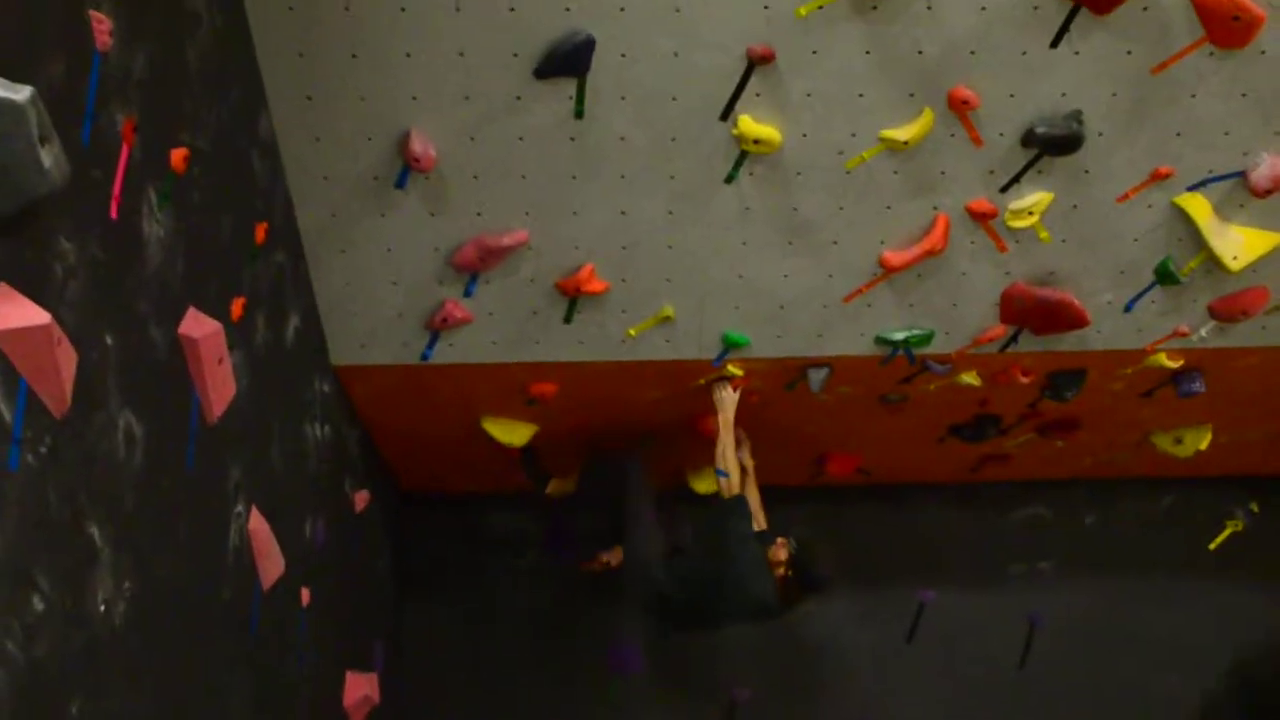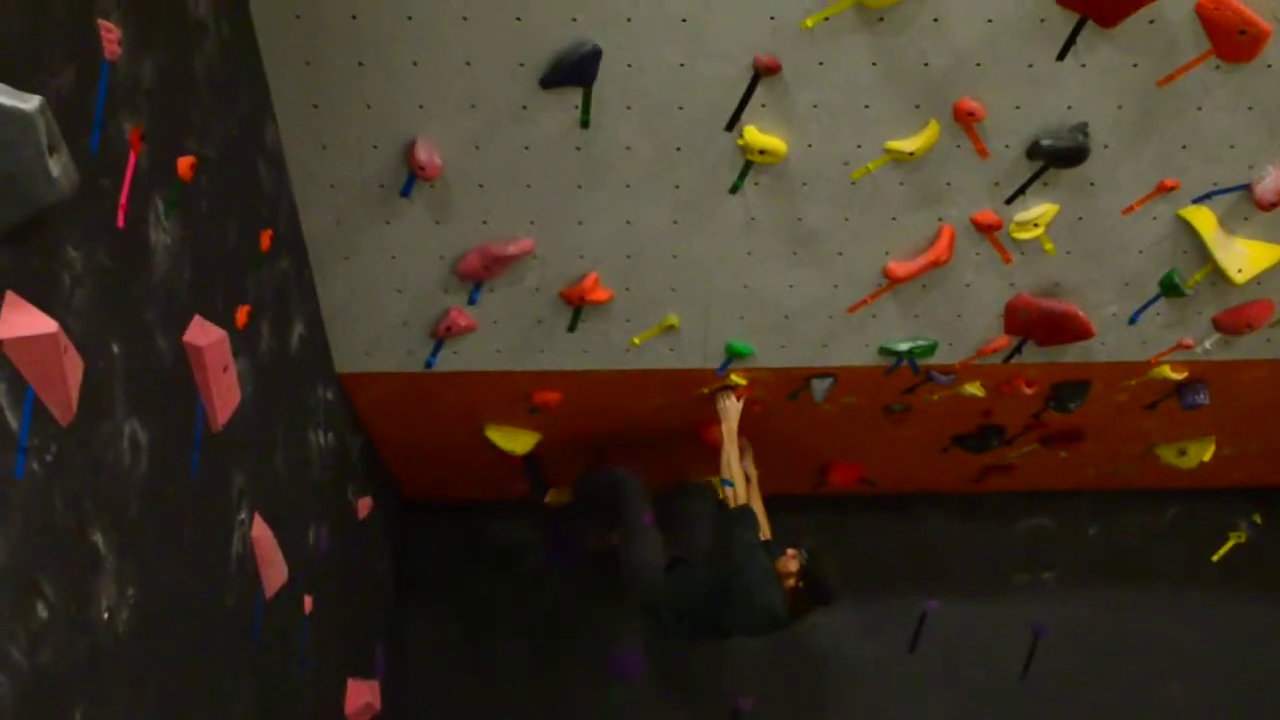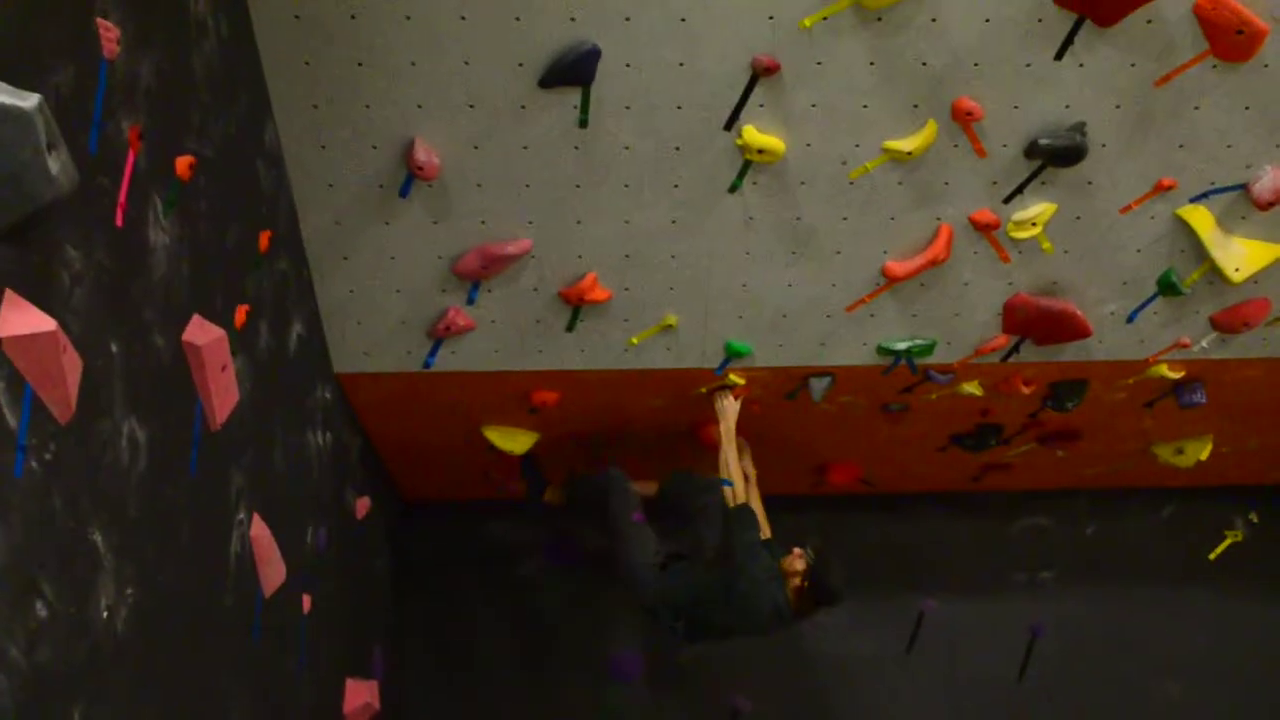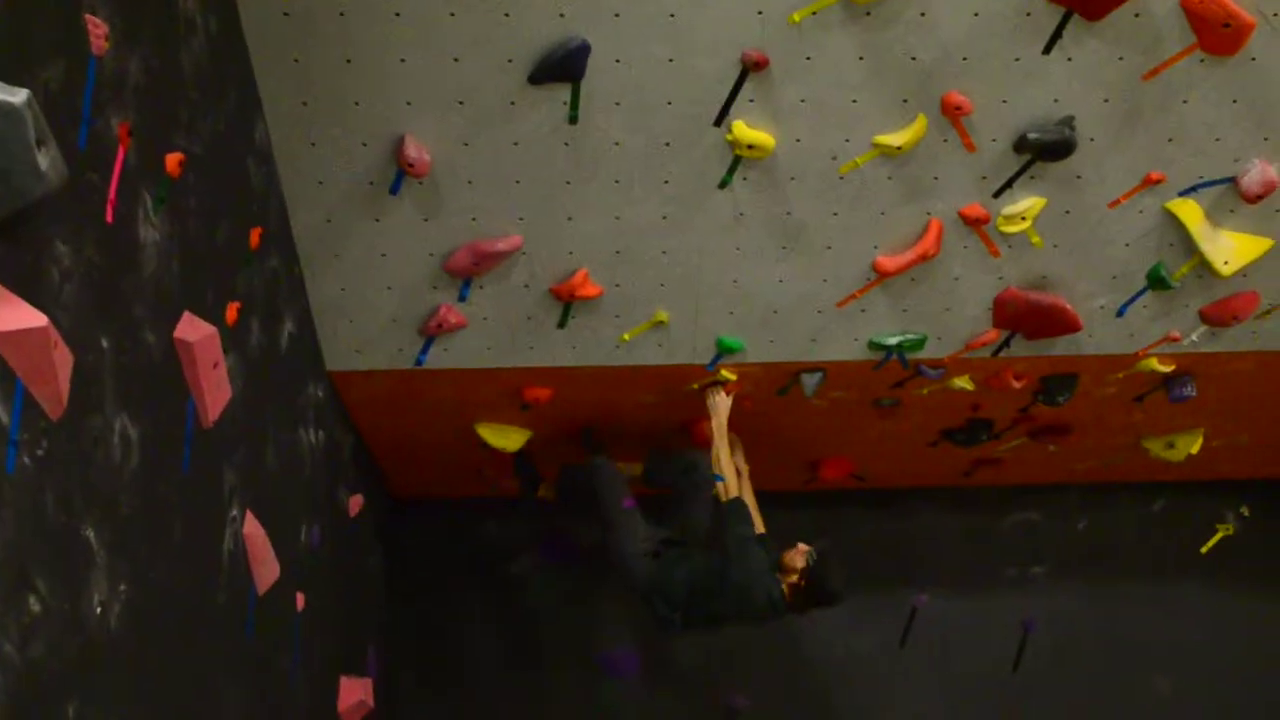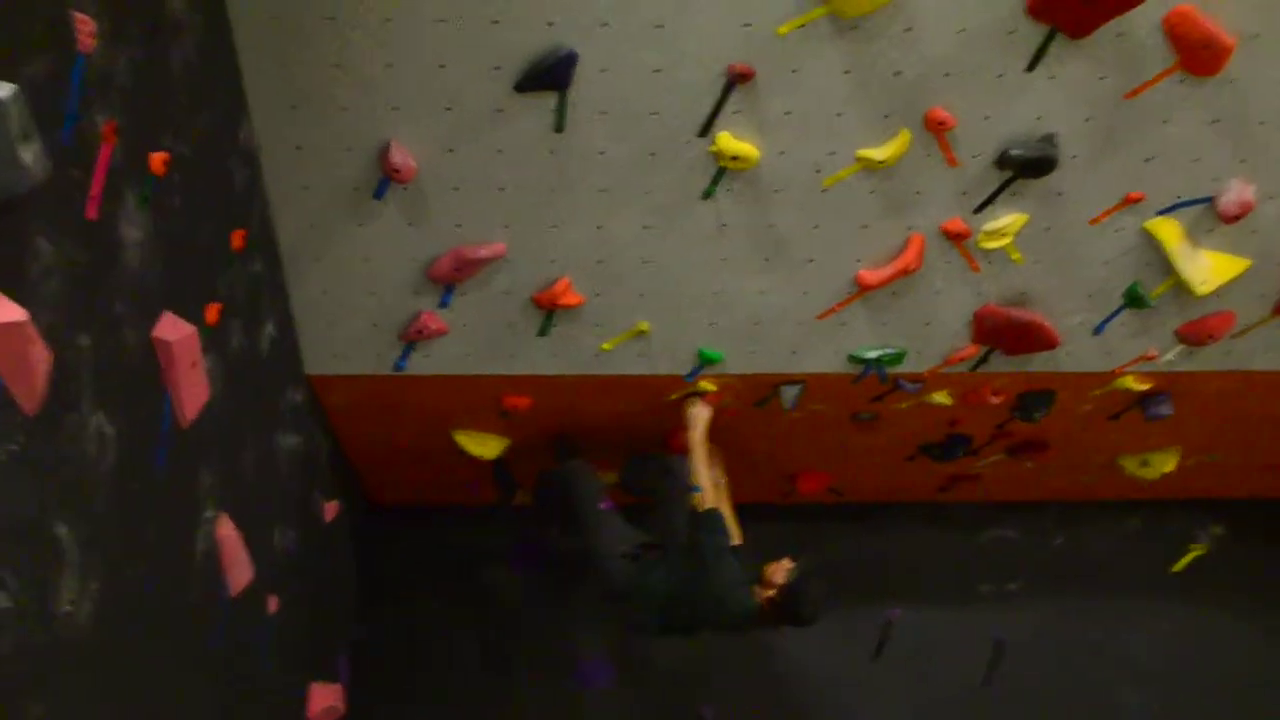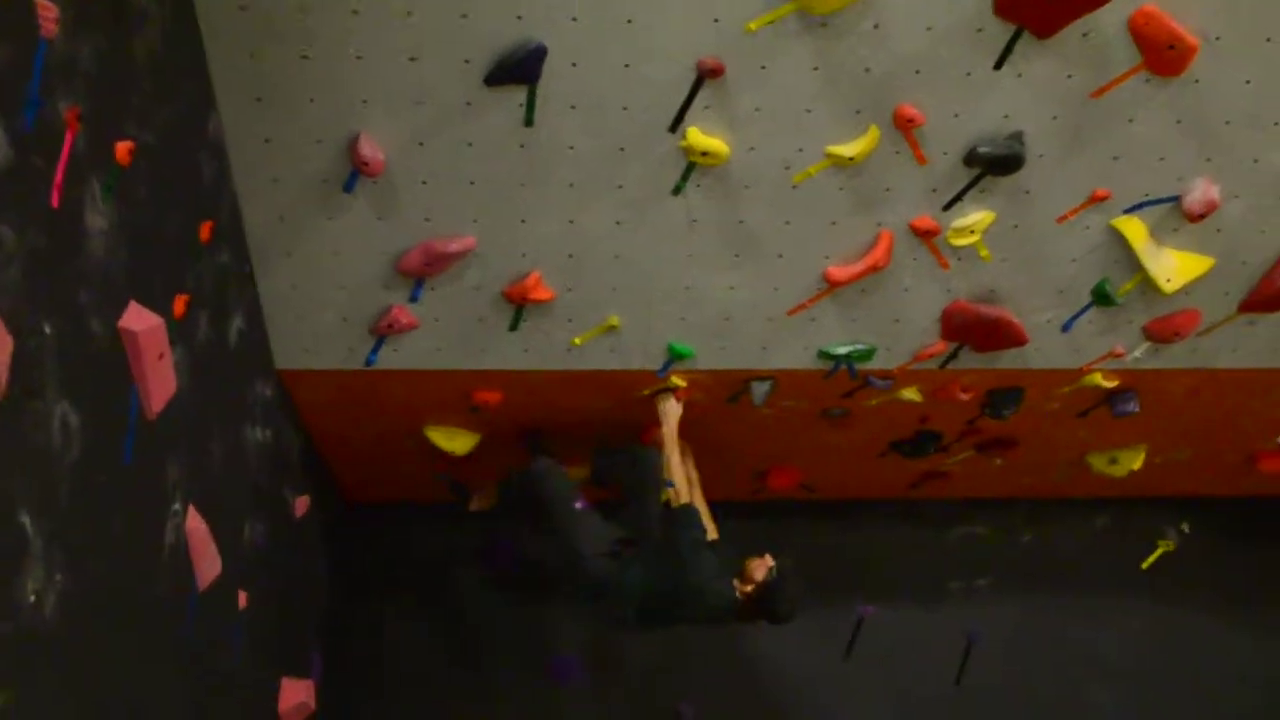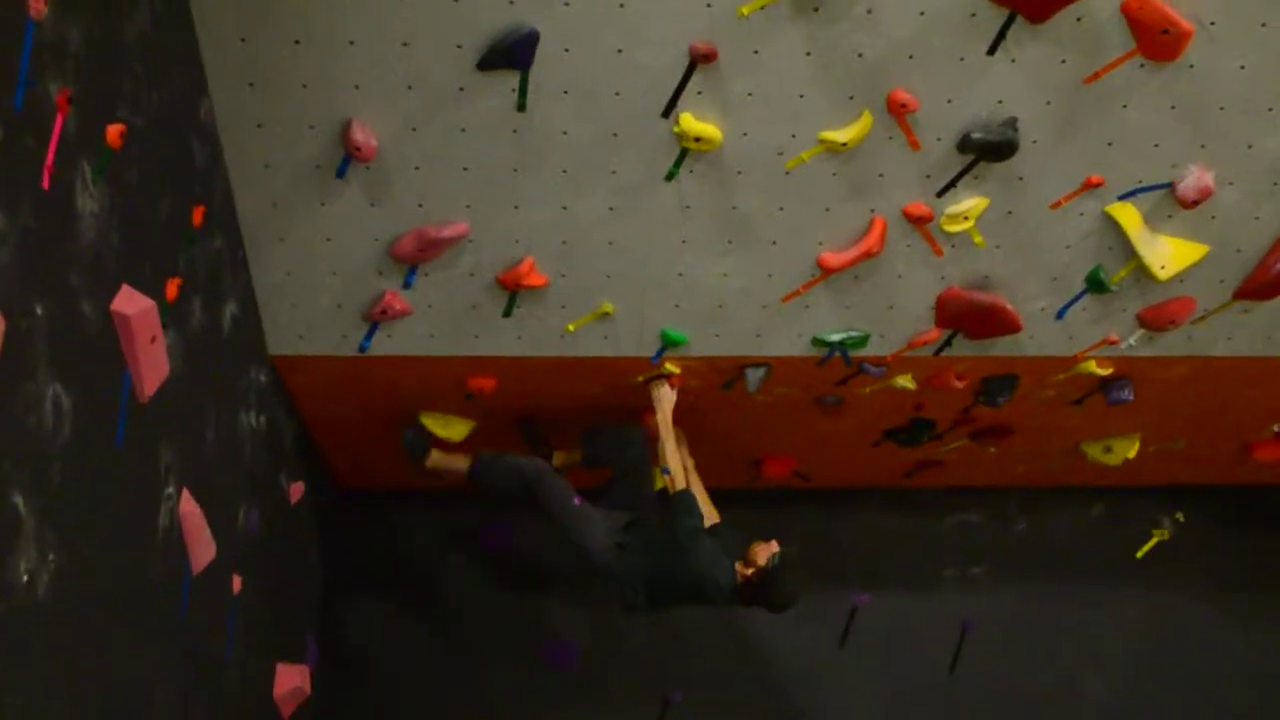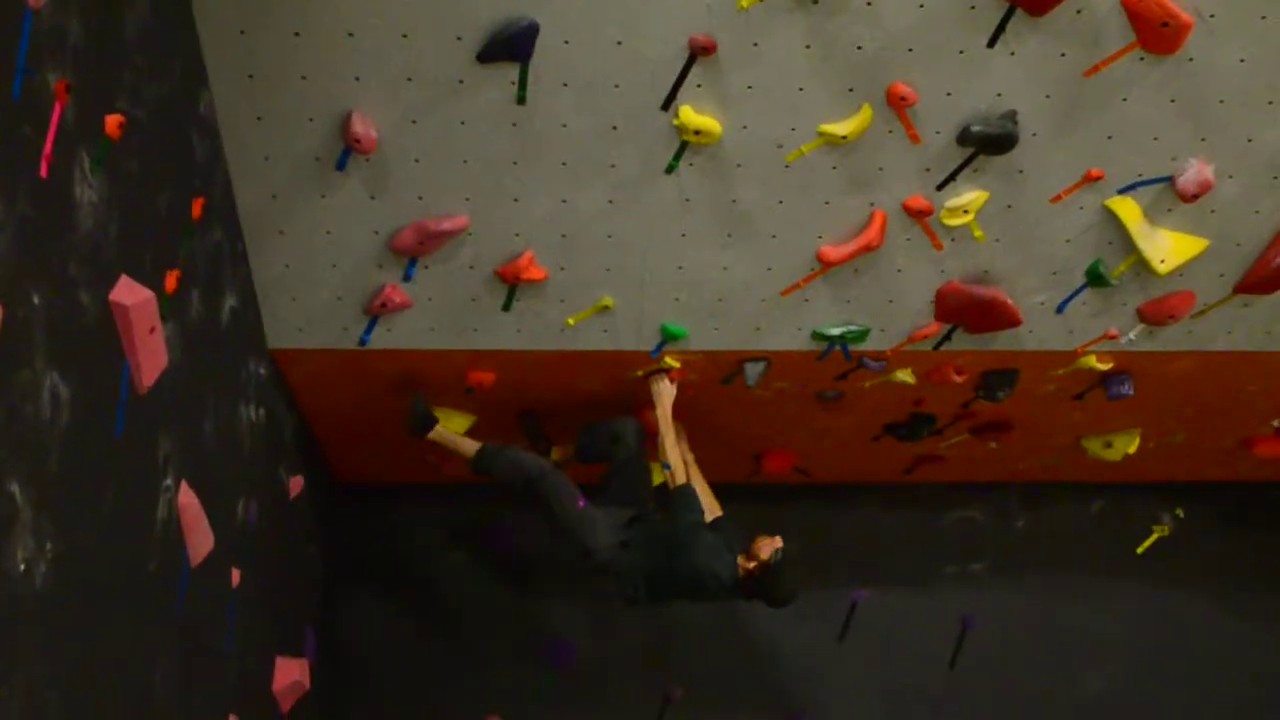
dt=0.2s
person 1, frame 1
left shoulder: (747, 577)
right shoulder: (770, 591)
left elbow: (730, 490)
right elbow: (757, 526)
left wrist: (726, 417)
right wrist: (748, 466)
left hip: (658, 585)
right hip: (679, 569)
left knee: (628, 470)
right ankle: (619, 555)
person 1, frame 2
left shoulder: (758, 590)
right shoulder: (779, 603)
left elbow: (737, 503)
right elbow: (763, 537)
left wrist: (730, 427)
right wrist: (752, 475)
left hip: (662, 589)
right hip: (692, 575)
left knee: (623, 482)
right knee: (700, 493)
right ankle: (621, 535)
person 1, frame 3
left shoulder: (760, 588)
right shoulder: (778, 589)
left elbow: (737, 504)
right elbow: (762, 536)
left wrist: (727, 428)
right wrist: (750, 474)
left hip: (660, 581)
right hip: (694, 567)
left knee: (612, 482)
person 1, frame 4
left shoulder: (752, 582)
right shoulder: (772, 575)
left elbow: (730, 497)
right elbow: (757, 532)
left wrist: (719, 423)
right wrist: (742, 470)
left hip: (653, 565)
right hip: (689, 554)
left knee: (601, 472)
right knee: (695, 466)
right ankle: (620, 471)
person 1, frame 5
left shoulder: (727, 592)
right shoulder: (749, 589)
left elbow: (705, 507)
right elbow: (734, 544)
left wrist: (697, 433)
right wrist: (720, 483)
left hip: (632, 569)
right hip: (666, 558)
left knee: (577, 474)
right knee: (676, 469)
left ankle: (531, 496)
person 1, frame 6
left shoulder: (704, 586)
right shoulder: (725, 569)
left elbow: (679, 502)
right elbow: (708, 536)
left wrist: (669, 428)
right wrist: (693, 477)
left hip: (610, 568)
right hip: (640, 552)
left knee: (545, 474)
right knee: (649, 460)
right ankle: (573, 473)
person 1, frame 7
left shoulder: (707, 571)
right shoulder: (732, 549)
left elbow: (678, 489)
right elbow: (711, 520)
left wrist: (665, 414)
right wrist: (688, 463)
left hip: (618, 553)
right hip: (641, 528)
left knee: (537, 475)
right knee: (635, 439)
left ankle: (433, 458)
right ankle: (557, 458)
person 1, frame 8
left shoulder: (707, 564)
right shoulder: (732, 546)
left elbow: (676, 481)
right elbow: (714, 514)
left wrist: (664, 408)
right wrist: (688, 456)
left hip: (618, 547)
right hip: (642, 522)
left knee: (539, 472)
right knee: (626, 430)
left ankle: (435, 432)
right ankle: (552, 453)
